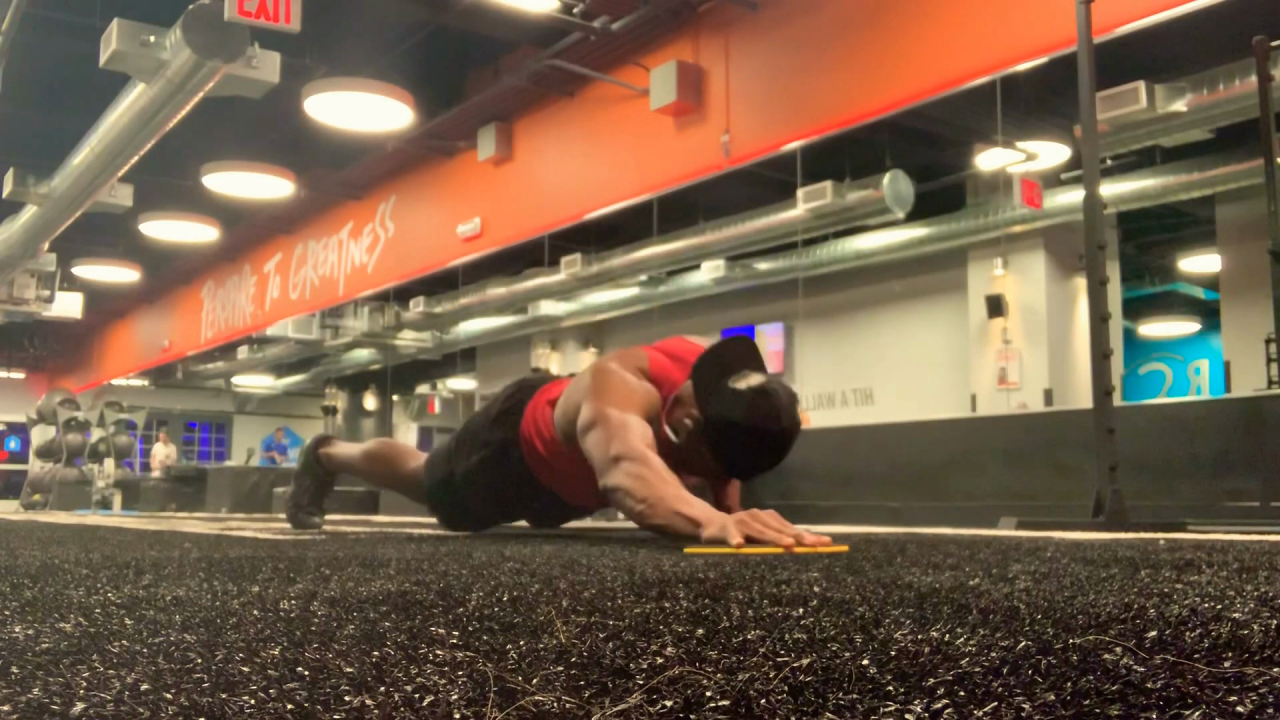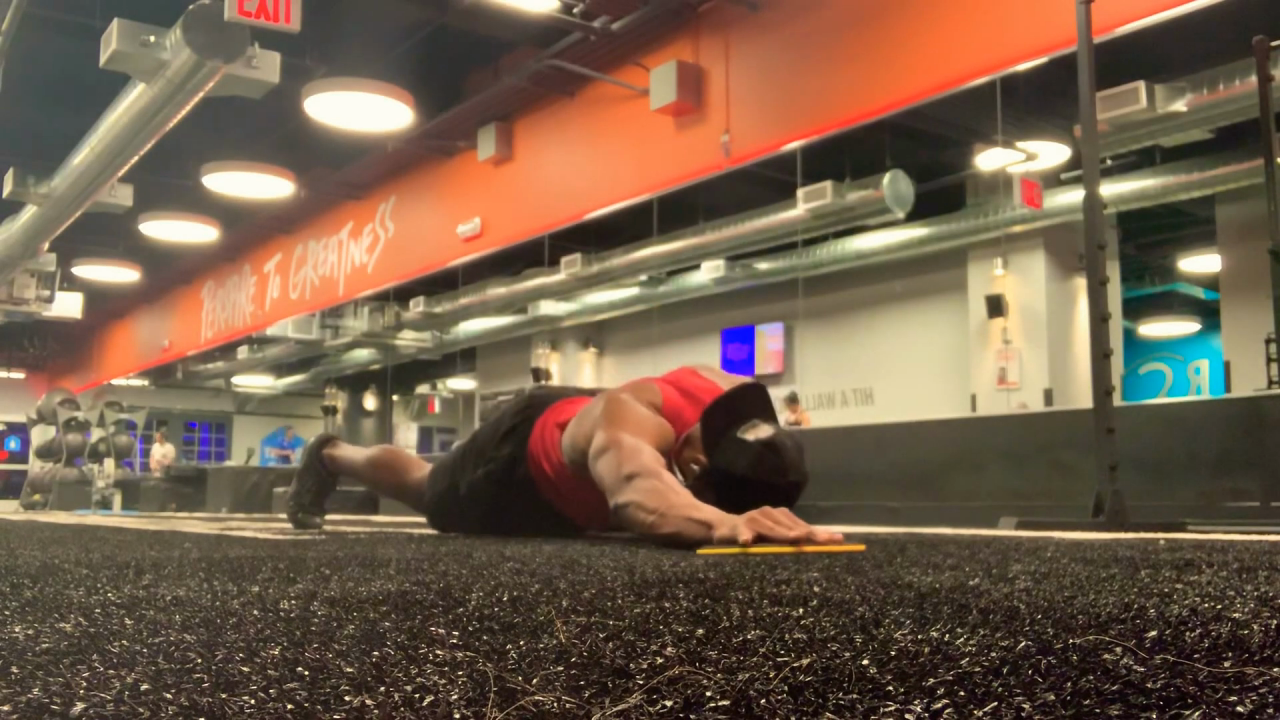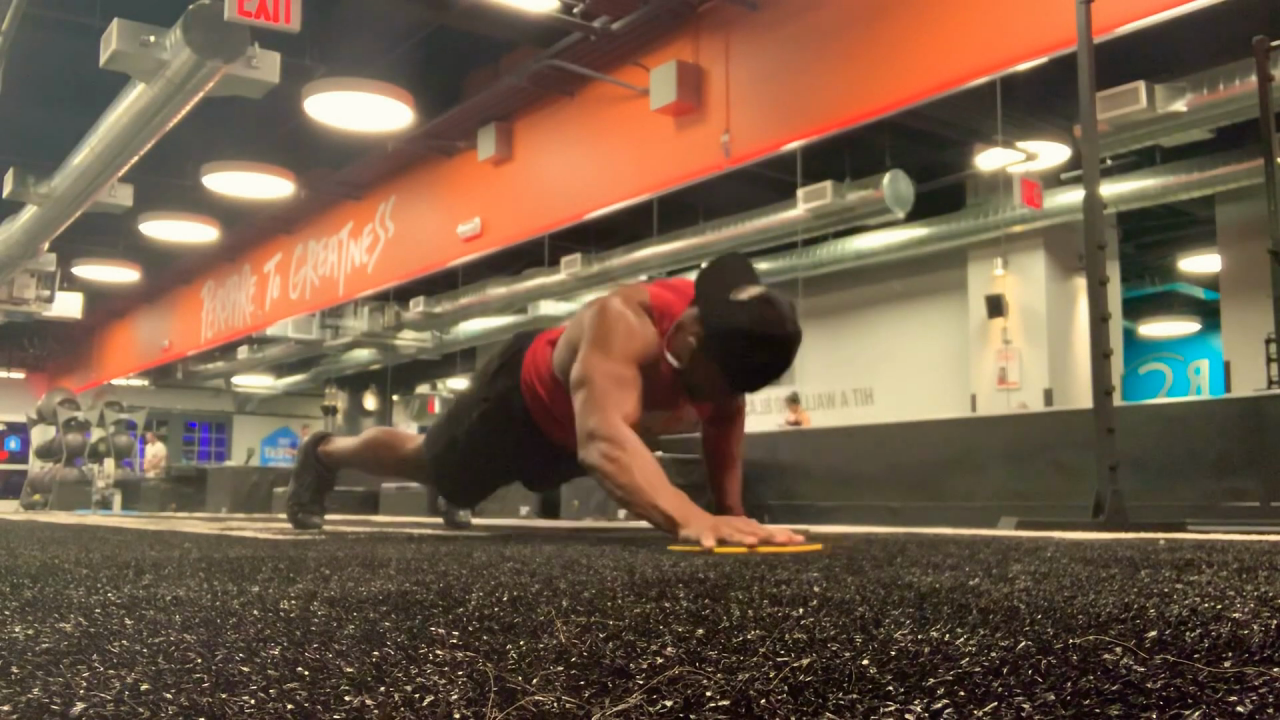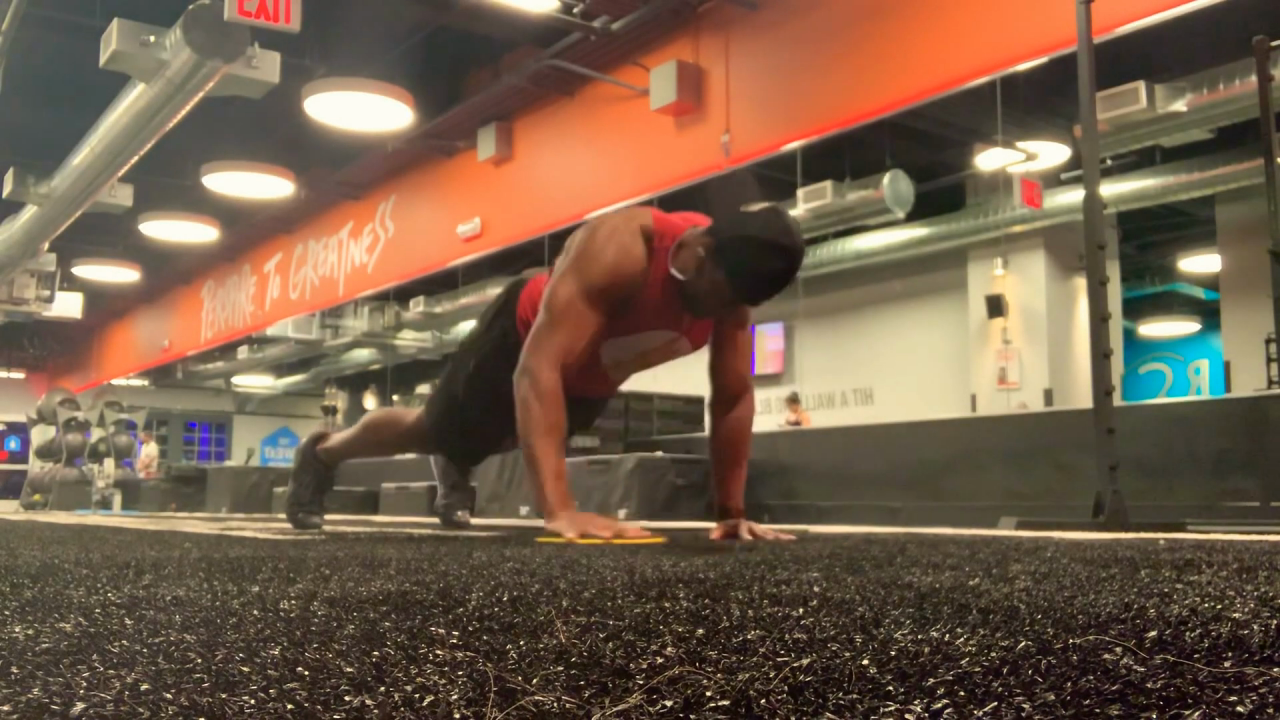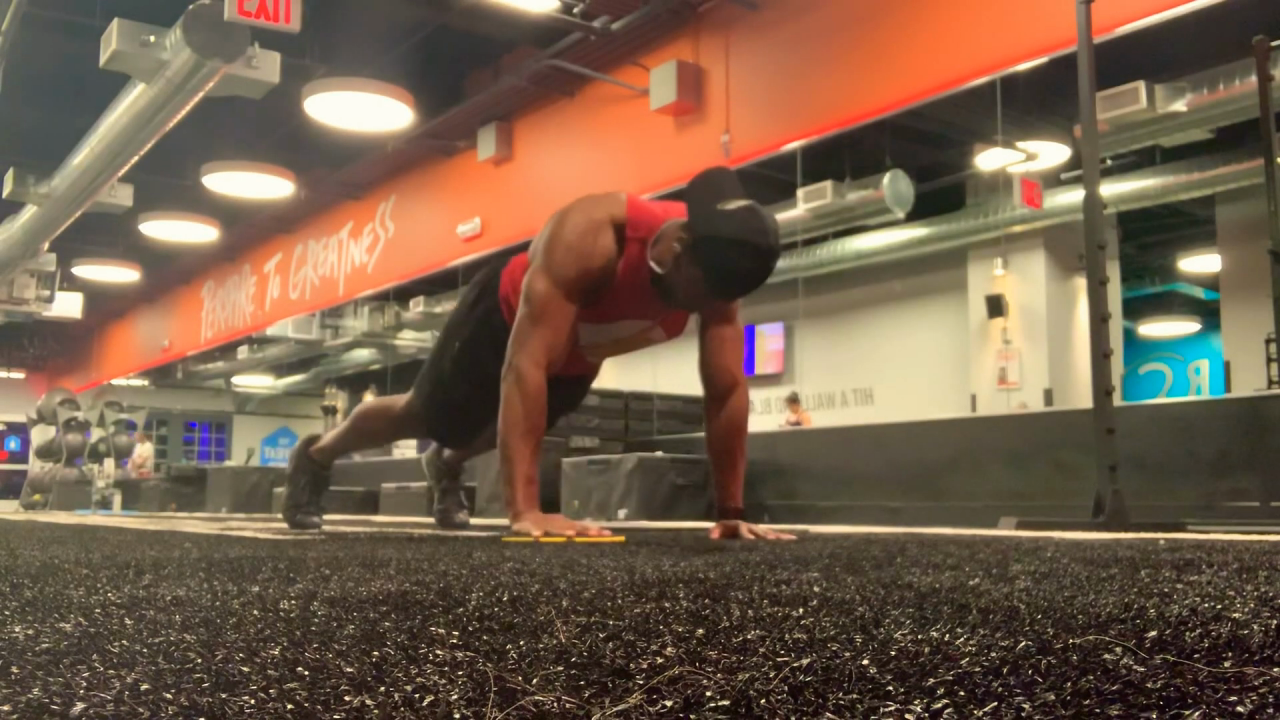
dt=0.5s
person 1, frame 1
left shoulder: (724, 385)
right shoulder: (621, 389)
right elbow: (625, 470)
left wrist: (730, 512)
right wrist: (711, 520)
right hip: (521, 444)
right knee: (423, 479)
right ankle: (327, 456)
person 1, frame 2
left shoulder: (738, 404)
right shoulder: (634, 424)
right elbow: (638, 490)
left wrist: (733, 516)
right wrist: (723, 523)
left hip: (575, 419)
right hip: (526, 456)
right knee: (425, 489)
right ankle: (330, 455)
person 1, frame 3
left shoulder: (723, 335)
right shoulder: (625, 325)
left elbow: (725, 420)
right elbow: (605, 440)
left wrist: (728, 512)
right wrist: (691, 521)
left hip: (581, 424)
right hip: (524, 401)
right knee: (425, 462)
left ankle: (458, 500)
right ankle: (325, 454)
person 1, frame 4
left shoulder: (729, 278)
right shoulder: (619, 248)
left elbow: (734, 398)
right elbow: (537, 372)
left wrist: (731, 513)
right wrist: (557, 508)
left hip: (595, 379)
right hip: (520, 344)
right knee: (428, 431)
left ankle: (454, 470)
right ankle: (322, 455)
person 1, frame 5
left shoulder: (712, 264)
right shoulder: (590, 234)
left elbow: (727, 390)
right elbow: (525, 366)
left wrist: (731, 510)
right wrist: (524, 509)
left hip: (578, 357)
right hip: (501, 322)
left knee: (504, 429)
right knee: (421, 415)
left ankle: (446, 466)
right ankle: (315, 457)
